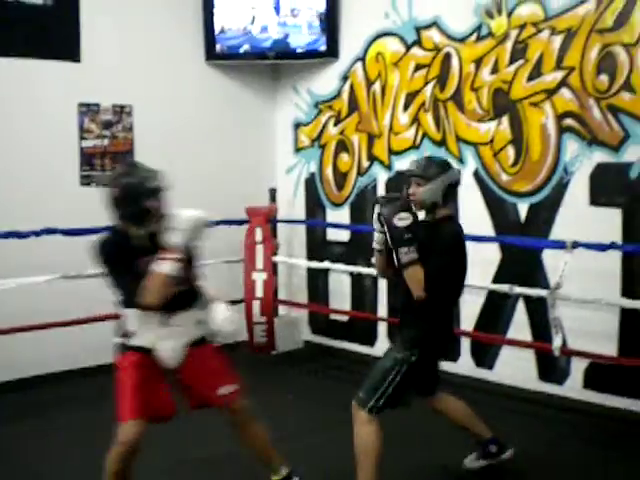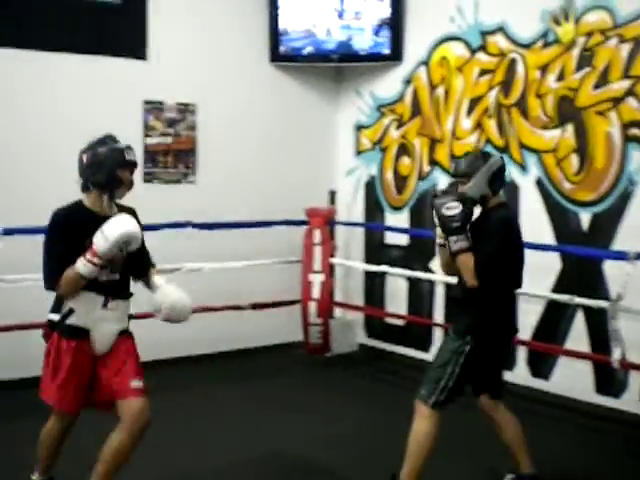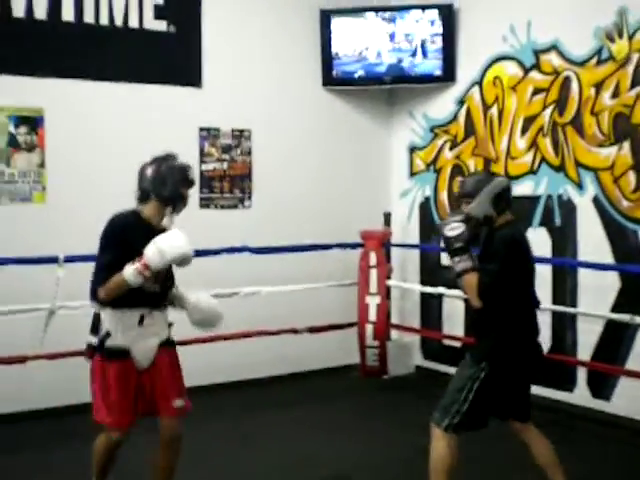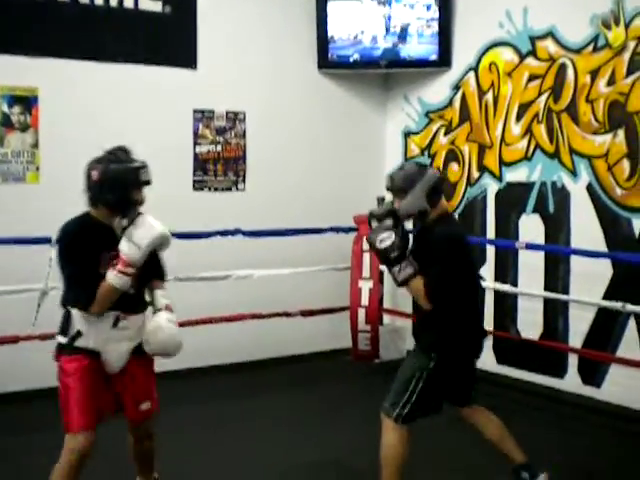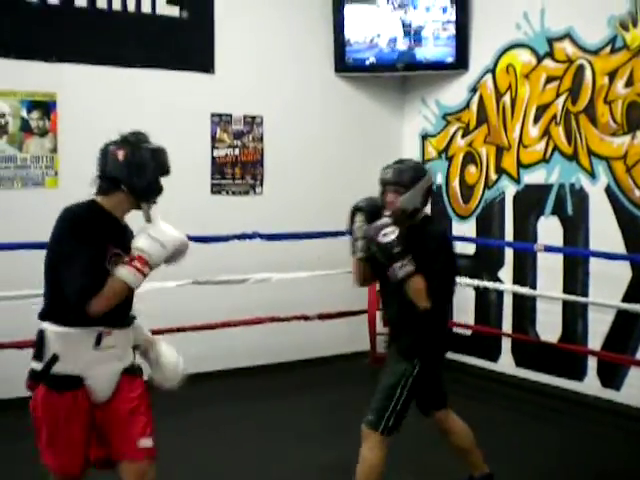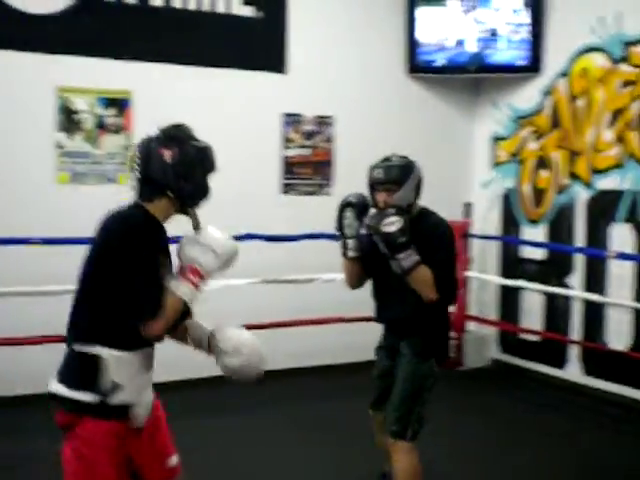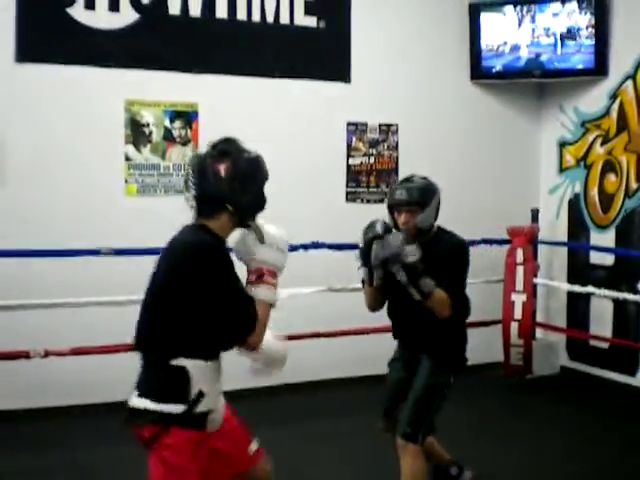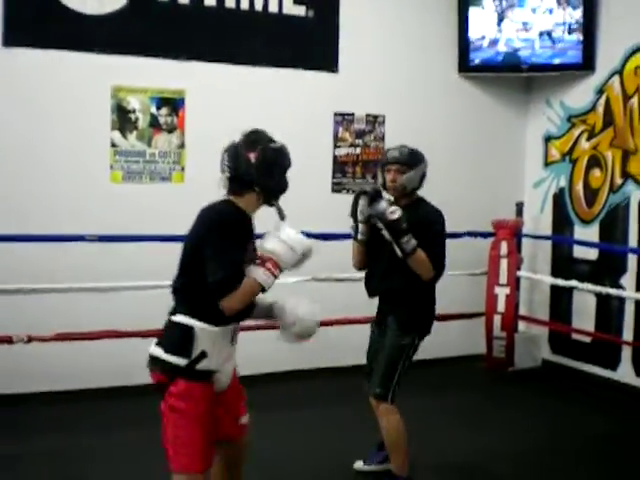
dt=0.5s
person 1, frame 1
left shoulder: (176, 229)
right shoulder: (113, 247)
right elbow: (150, 299)
left wrist: (211, 303)
right wrist: (172, 248)
left hip: (189, 338)
right hip: (142, 345)
left knee: (242, 411)
right knee: (129, 437)
person 1, frame 2
left shoulder: (127, 217)
right shoulder: (66, 219)
left elbow: (143, 266)
right elbow: (62, 286)
left wrist: (163, 289)
right wrist: (99, 251)
left hip: (115, 329)
right hip: (73, 328)
left knee: (136, 415)
right knee: (63, 417)
person 1, frame 3
left shoulder: (166, 235)
right shoulder: (120, 226)
right elbow: (102, 291)
left wrist: (186, 301)
right wrist: (147, 263)
left hip: (156, 340)
right hip: (114, 344)
left knee: (171, 431)
right knee: (115, 433)
person 1, frame 4
left shoulder: (136, 225)
right shoulder: (74, 234)
left elbow: (154, 275)
right elbow: (94, 305)
left wrist: (163, 310)
right wrist: (129, 258)
left hip: (129, 344)
right hip: (83, 348)
left knee: (143, 427)
right knee: (79, 445)
person 1, frame 5
left shoulder: (123, 232)
right shoulder: (76, 220)
right elbow: (93, 302)
left wrist: (148, 344)
right wrist: (145, 259)
left hip: (118, 370)
right hip: (64, 373)
person 1, frame 6
left shoulder: (149, 232)
right shoulder: (126, 228)
left elbow: (167, 317)
right elbow: (150, 323)
left wrist: (217, 339)
right wrist: (195, 270)
left hip: (131, 396)
right hip: (95, 402)
person 1, frame 7
left shoulder: (199, 244)
right shoulder: (202, 250)
right elbow: (251, 334)
right wrist: (266, 271)
left hip: (199, 403)
right hip: (173, 411)
person 1, frame 8
left shoulder: (237, 220)
right shoulder: (219, 219)
right elbow: (228, 302)
left wrist: (277, 311)
right wrist: (273, 261)
left hip: (216, 360)
right hip: (188, 362)
left knee: (234, 447)
person 2, frame 1
left shoulder: (448, 234)
right shoulder: (425, 225)
left elbow: (421, 290)
right elbow: (385, 271)
left wrist: (403, 241)
right wrist: (385, 230)
left hip: (422, 333)
right hip: (421, 329)
left knee: (363, 410)
right knee: (431, 394)
right ankle: (492, 444)
person 2, frame 2
left shoulder: (499, 221)
right shoulder: (488, 217)
left elbow: (473, 277)
right elbow: (450, 267)
left wrist: (456, 230)
right wrist: (449, 226)
left hip: (478, 326)
right hip: (490, 324)
left knee: (426, 406)
right knee: (490, 400)
person 2, frame 3
left shoulder: (505, 240)
right shoulder: (506, 235)
left elbow: (479, 298)
right elbow: (482, 288)
left wrist: (460, 251)
right wrist: (464, 246)
left hip: (497, 348)
right hip: (517, 345)
left knee: (443, 428)
right knee: (521, 424)
person 2, frame 4
left shoulder: (442, 237)
right shoulder: (435, 227)
left elbow: (429, 300)
right elbow: (412, 278)
left wrist: (395, 257)
right wrist: (391, 243)
left hip: (442, 337)
right hip: (462, 333)
left knee: (393, 418)
right knee: (467, 407)
person 2, frame 5
left shoulder: (434, 236)
right shoulder: (396, 228)
left elbow: (427, 300)
right elbow: (363, 279)
left wrist: (397, 256)
right wrist: (361, 237)
left hip: (419, 342)
right hip: (405, 337)
left knee: (373, 430)
right knee: (439, 412)
person 2, frame 6
left shoulder: (434, 228)
right shoulder: (378, 226)
left elbow: (433, 292)
right elbow: (354, 280)
left wrist: (402, 247)
right wrist: (350, 234)
left hip: (423, 340)
right hip: (393, 333)
left knee: (398, 435)
right knee: (380, 414)
person 2, frame 7
left shoulder: (451, 247)
right shoulder: (392, 244)
left elbow: (446, 310)
right elbow: (373, 304)
left wrist: (415, 273)
right wrist: (372, 260)
left hip: (440, 352)
right hip: (408, 348)
left knee: (407, 440)
right knee: (392, 423)
person 2, frame 8
left shoulder: (429, 216)
right shoulder: (383, 210)
left elbow: (430, 272)
right elbow: (360, 264)
left wrist: (401, 233)
right wrist: (361, 220)
left hip: (410, 313)
right hip: (387, 308)
left knee: (381, 396)
right knee: (375, 386)
right ankle: (388, 451)
